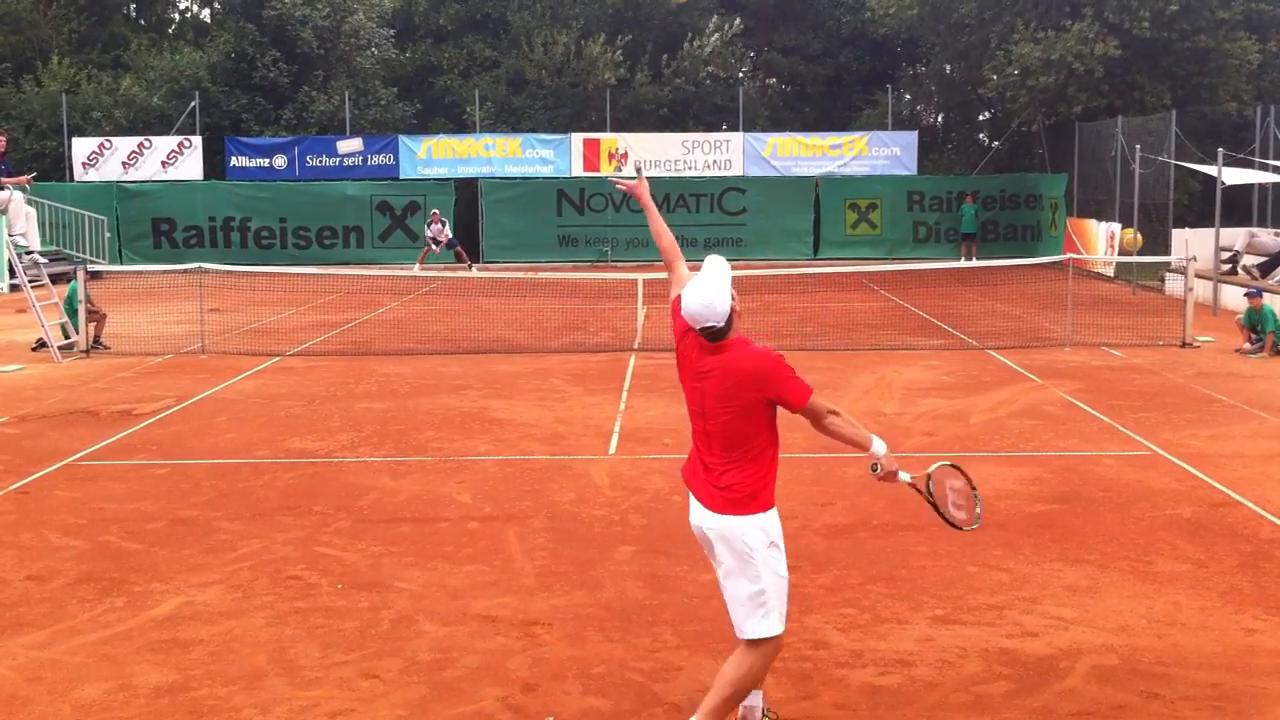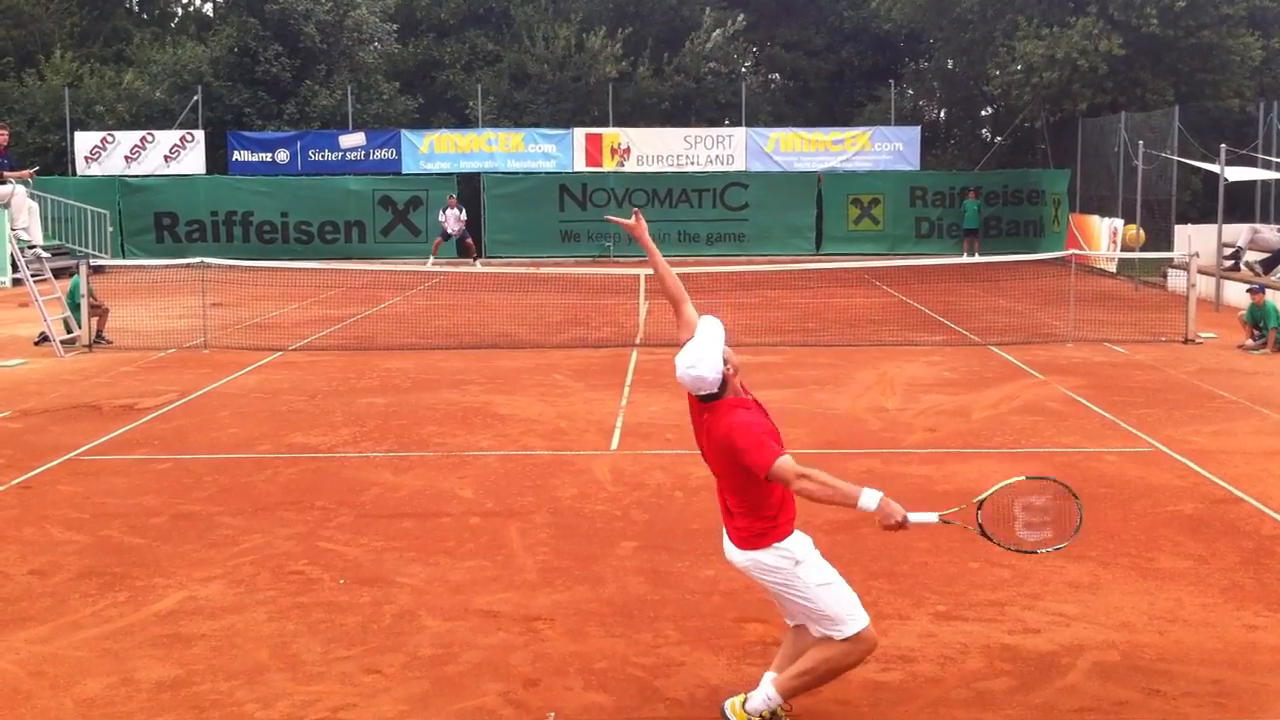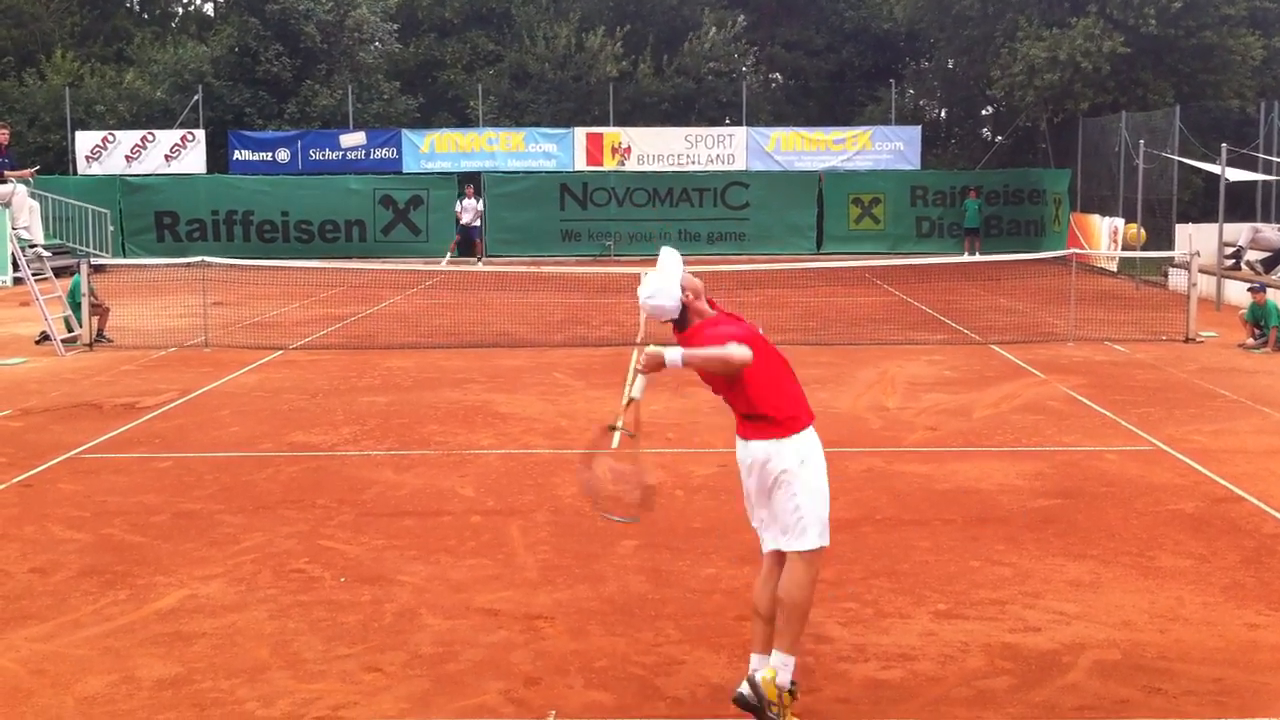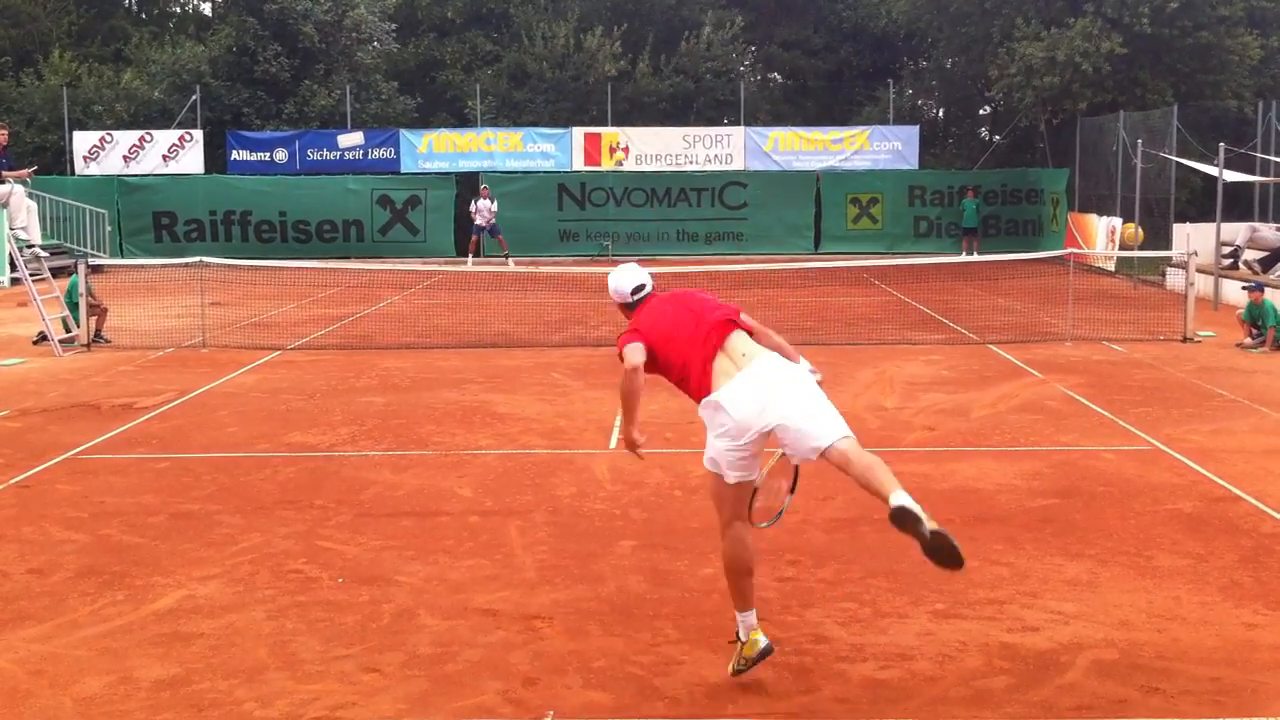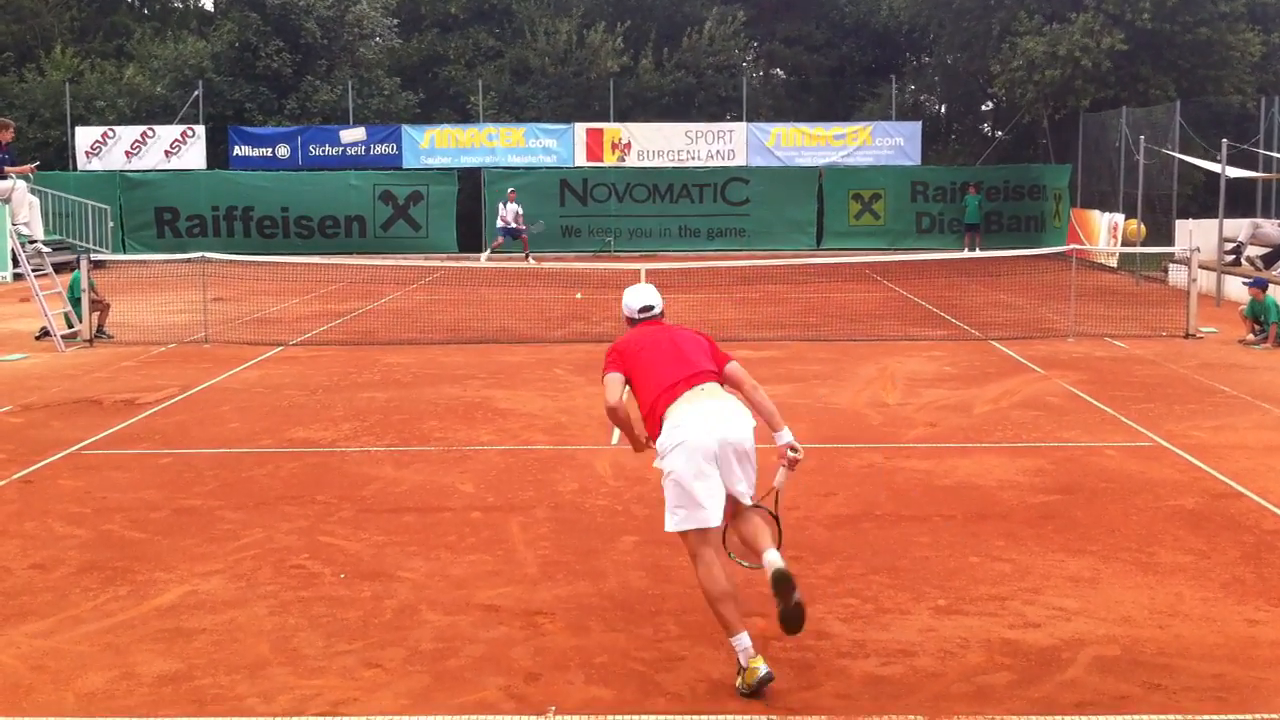
dt=0.3s
person 1, frame 1
left shoulder: (686, 338)
right shoulder: (762, 365)
left elbow: (674, 263)
right elbow: (823, 416)
left wrist: (646, 202)
right wrist: (877, 448)
left hip: (703, 506)
right hip: (744, 518)
left knee: (757, 622)
right knee: (761, 642)
person 1, frame 2
left shoulder: (705, 387)
right shoulder: (735, 424)
left elbow: (681, 304)
right elbow: (796, 478)
left wrist: (646, 241)
right wrist: (871, 500)
left hip: (754, 538)
right hip: (770, 548)
left knee: (812, 625)
right knee: (858, 639)
person 1, frame 3
left shoulder: (695, 324)
right shoulder: (710, 335)
right elbow: (737, 356)
left hip: (758, 444)
right hip: (787, 446)
left knee: (777, 557)
right knee: (802, 559)
left ankle: (761, 675)
right ankle: (774, 680)
person 1, frame 4
left shoulder: (634, 333)
right shoulder: (693, 297)
left elbow: (631, 367)
right elbow: (762, 332)
left wrist: (629, 425)
right wrist: (801, 364)
left hip: (730, 407)
right hip: (773, 376)
left knee: (733, 523)
right knee: (847, 453)
left ankle: (749, 636)
right ankle: (905, 508)
person 1, frame 5
left shoulder: (621, 348)
right shoulder: (696, 337)
left elbow: (613, 402)
right elbow: (749, 386)
left wrist: (635, 437)
right wrist: (783, 434)
left hip: (684, 431)
right hip: (731, 416)
left knee: (704, 554)
right knee: (739, 514)
left ankle: (751, 662)
right ankle: (775, 567)
